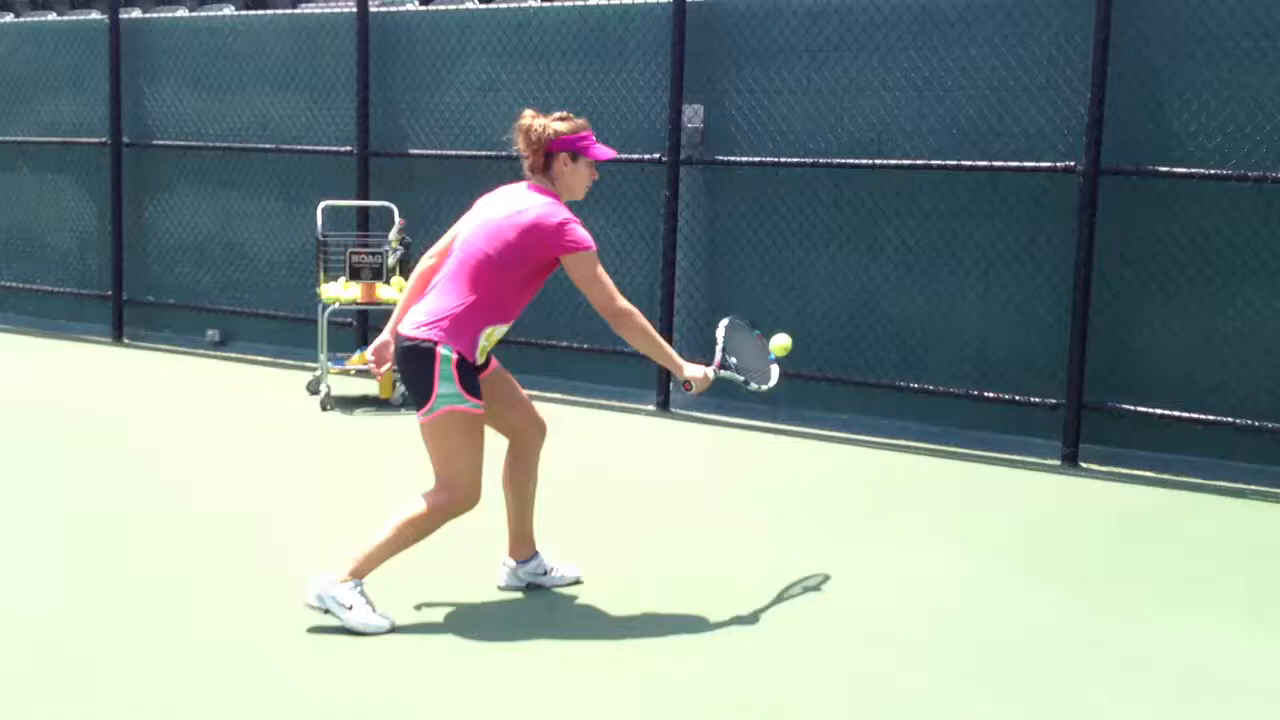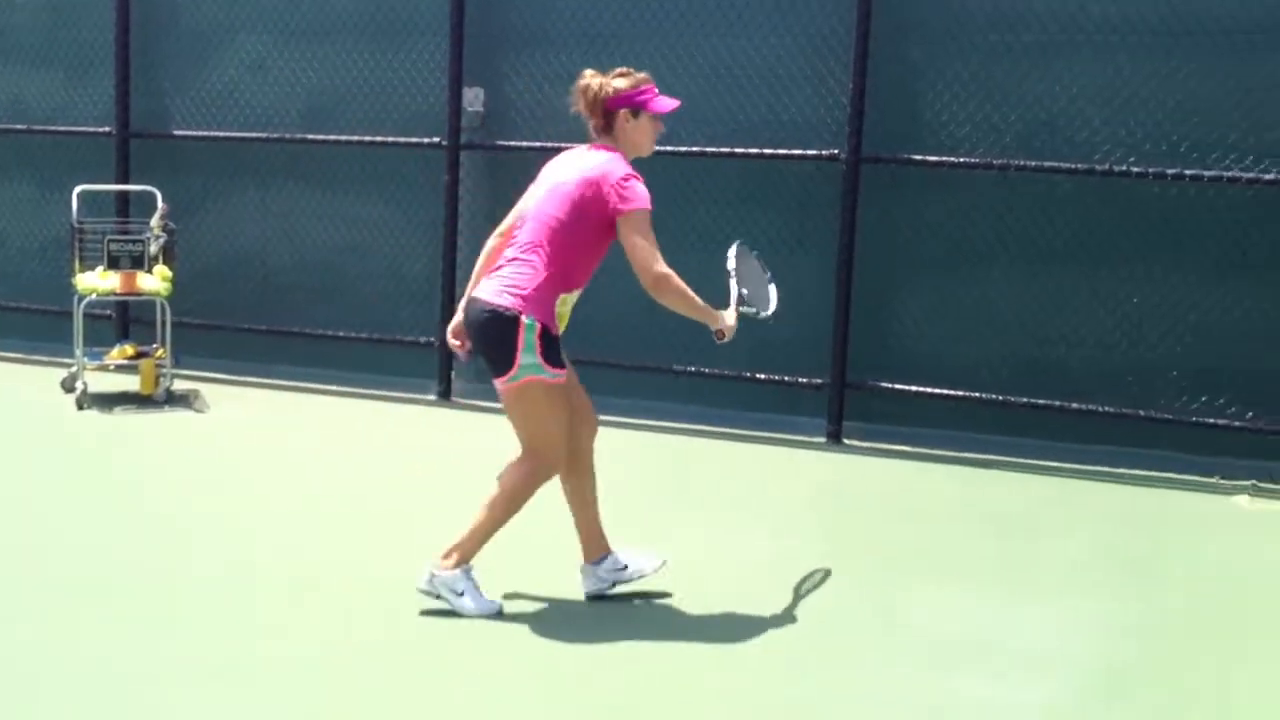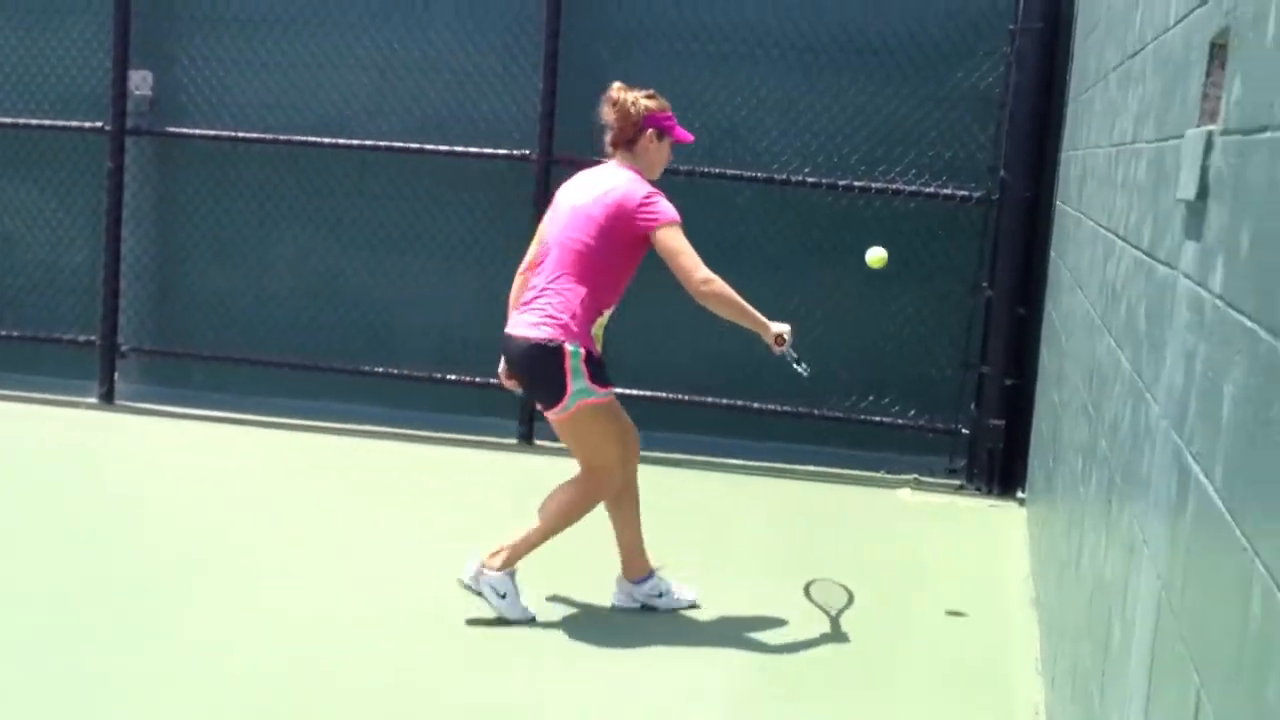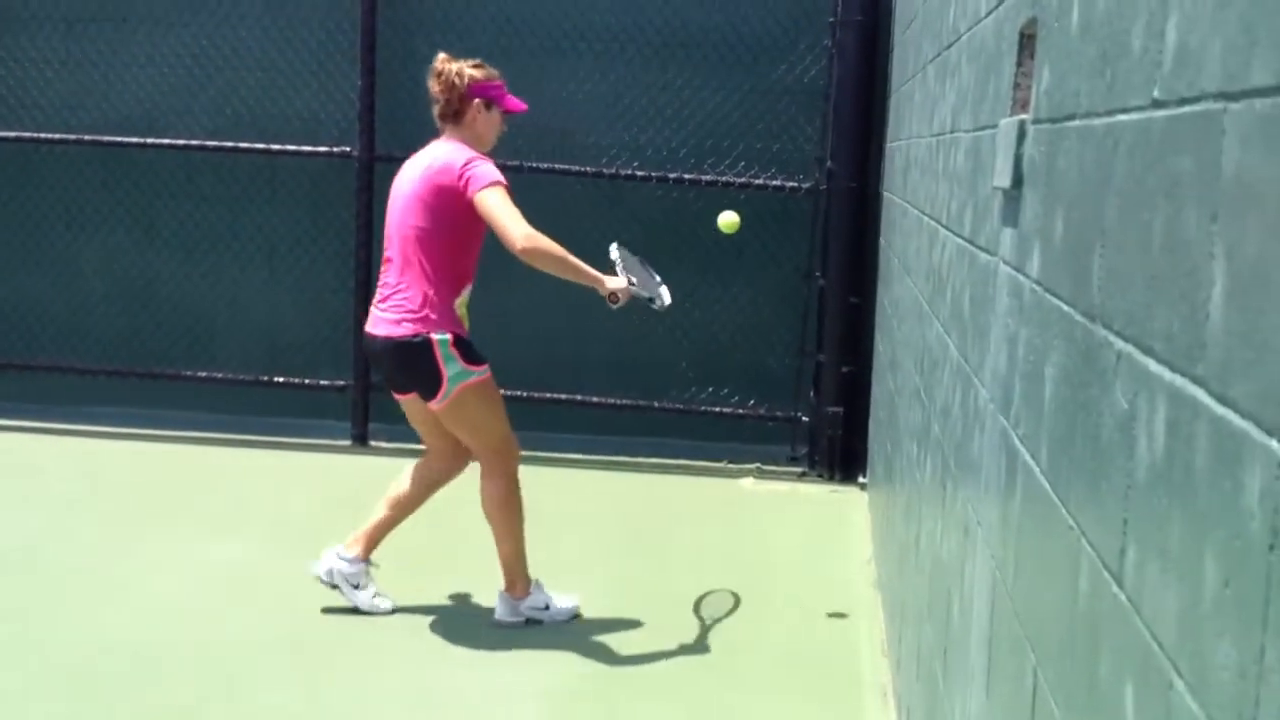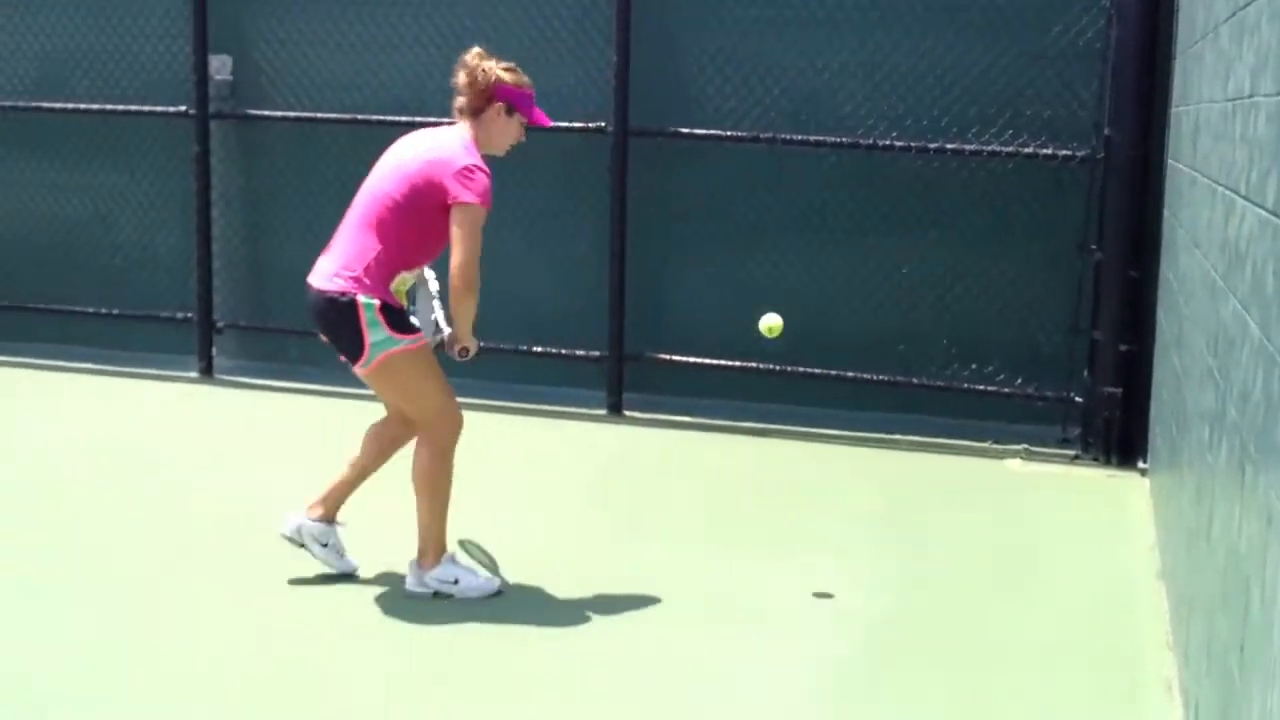
dt=1s
person 1, frame 1
left shoulder: (501, 198)
right shoulder: (558, 223)
left elbow: (428, 264)
right elbow: (620, 313)
left wrist: (392, 333)
right wrist: (682, 367)
left hip: (436, 344)
right hip: (440, 353)
left knee: (528, 431)
right knee: (459, 493)
left ankle: (523, 560)
right ankle: (343, 582)
person 1, frame 2
left shoulder: (567, 162)
right shoulder: (621, 179)
left elbow: (501, 237)
right elbow: (656, 280)
left wrist: (465, 309)
right wrist: (715, 317)
left hip: (492, 312)
right hip: (519, 323)
left knee: (581, 428)
right knee: (543, 454)
left ankle: (600, 560)
right ankle: (452, 568)
person 1, frame 3
left shoulder: (577, 183)
right shoulder: (643, 199)
left elbow: (527, 270)
right elbow: (701, 283)
left wrist: (512, 347)
right wrist: (763, 326)
left hip: (526, 341)
right hip: (560, 351)
left knee: (618, 453)
right knee: (602, 474)
left ankle: (638, 580)
right ankle: (496, 566)
person 1, frame 4
left shoulder: (419, 164)
right shoulder: (469, 166)
right elbow: (524, 243)
right wrist: (598, 280)
left hip: (387, 336)
right hip: (428, 341)
left knee: (450, 455)
right knee: (501, 457)
left ankle: (348, 557)
right ankle: (520, 595)
person 1, frame 5
left shoulder: (424, 139)
right shoulder: (467, 169)
right elbow: (462, 278)
right wrist: (463, 333)
left hip: (334, 290)
right hip: (358, 303)
left knee: (410, 418)
right knee: (443, 423)
left ankle: (319, 517)
right ankle: (431, 564)
